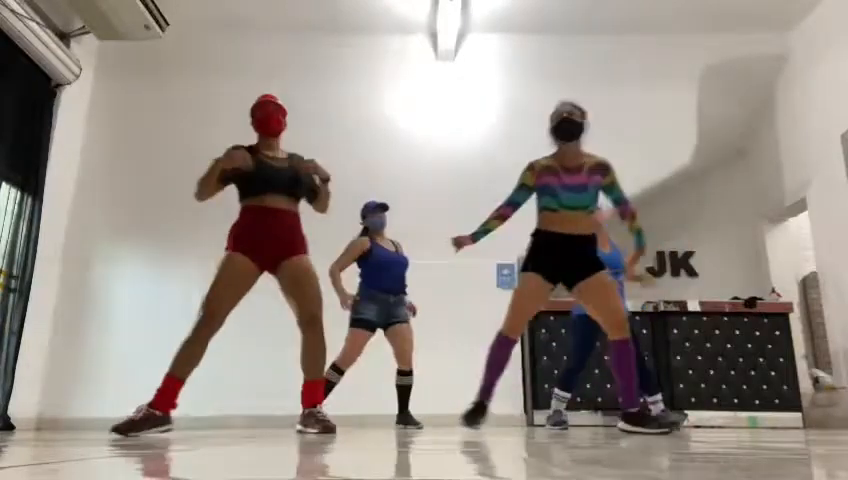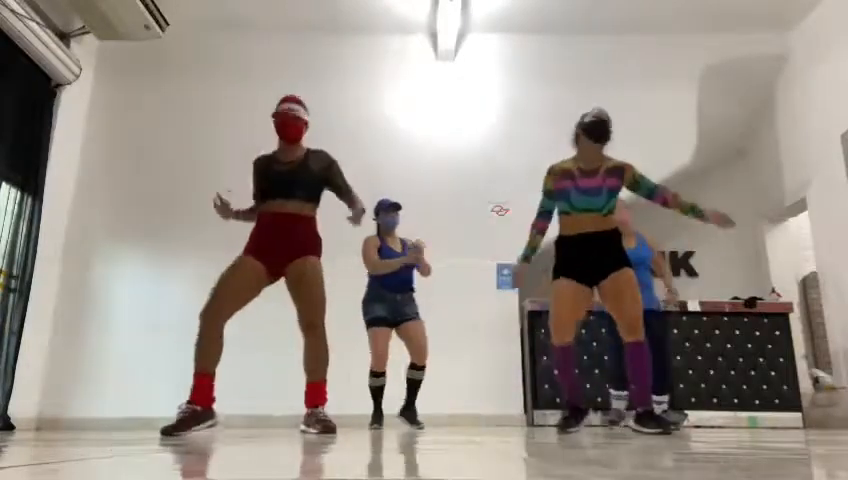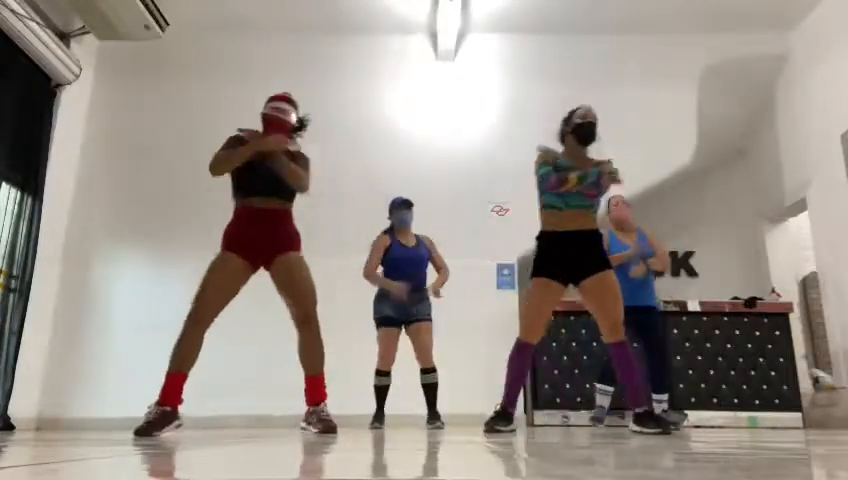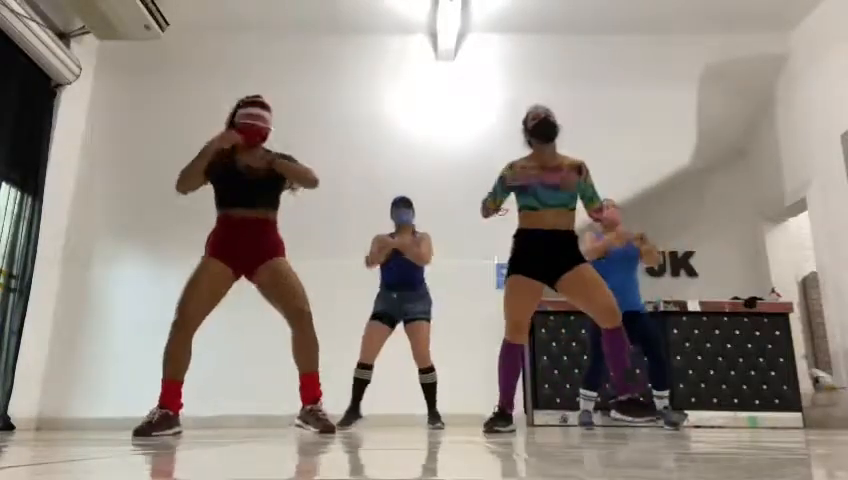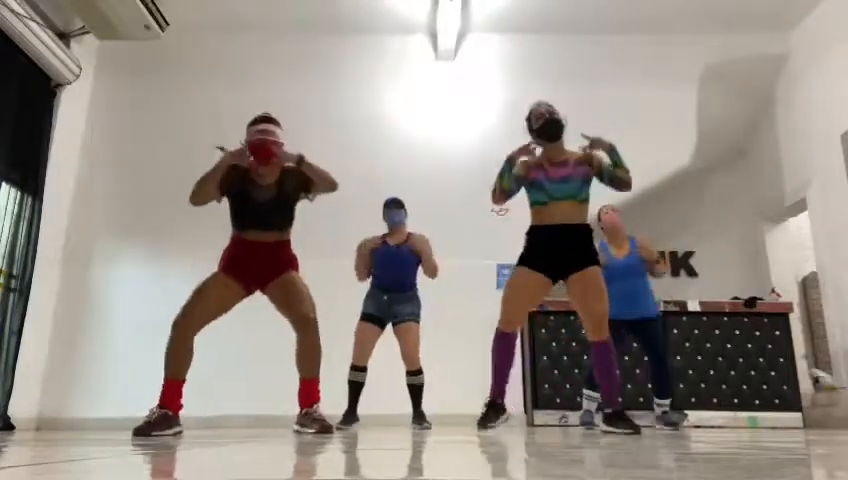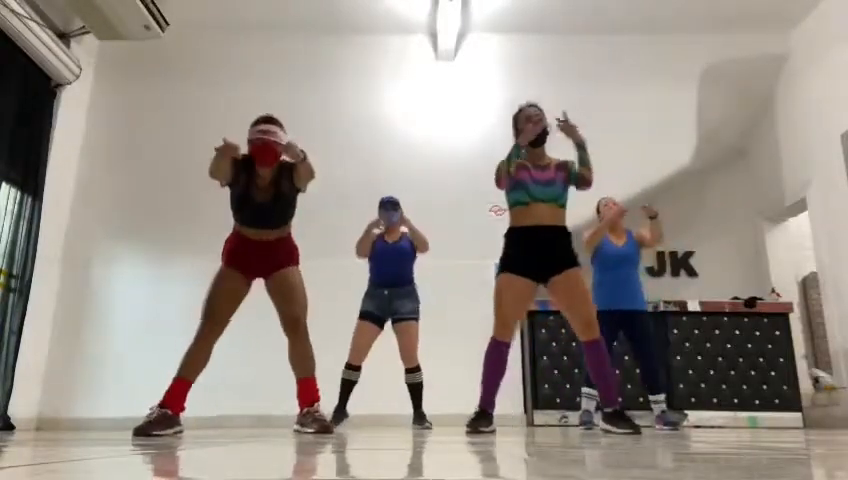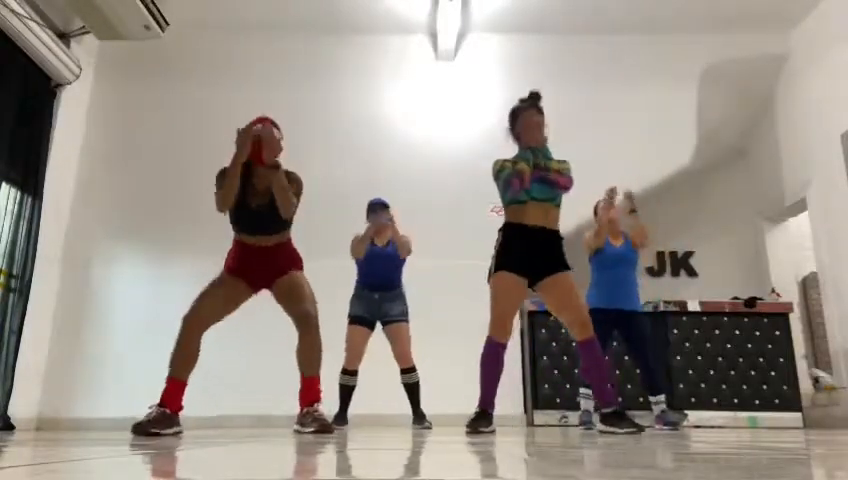
dt=0.3s
person 1, frame 1
left shoulder: (296, 162)
right shoulder: (239, 154)
left elbow: (322, 206)
right elbow: (201, 194)
left wrist: (323, 179)
right wrist: (221, 166)
left hip: (290, 242)
right hip: (248, 239)
left knee: (313, 319)
right knee: (209, 320)
left ankle: (312, 408)
right ankle: (159, 407)
person 1, frame 2
left shoulder: (321, 160)
right shoulder: (262, 164)
left elbow: (351, 197)
left wrist: (358, 210)
right wrist: (233, 213)
left hip: (303, 243)
right hip: (262, 243)
left knee: (313, 324)
right knee: (211, 313)
left ankle: (315, 409)
right ankle: (200, 405)
person 1, frame 3
left shoulder: (296, 157)
right shoulder: (240, 143)
left elbow: (302, 184)
right elbow: (216, 167)
left wrist: (282, 147)
right wrist: (259, 145)
left hip: (282, 239)
right hip: (240, 237)
left knee: (307, 317)
right knee: (198, 316)
left ankle: (316, 407)
right ankle: (166, 406)
person 1, frame 4
left shoulder: (278, 162)
right shoulder: (218, 155)
left elbow: (312, 181)
right elbow: (183, 186)
left wrist: (269, 158)
right wrist: (214, 145)
left hip: (266, 246)
right hip: (224, 246)
left knee: (301, 314)
right knee: (183, 320)
left ankle: (311, 405)
right ankle: (167, 410)
person 1, frame 5
left shoulder: (293, 178)
right shoulder: (234, 175)
left elbow: (331, 185)
right elbow: (196, 198)
left wrist: (298, 161)
right wrist: (225, 162)
left hip: (280, 263)
right hip: (237, 262)
left knee: (307, 321)
right knee: (183, 324)
left ankle: (309, 409)
right ankle: (167, 410)
person 1, frame 6
left shoulder: (290, 173)
right shoulder: (239, 168)
left elbow: (307, 175)
right elbow: (216, 172)
left wrist: (300, 156)
right wrist: (224, 154)
left hip: (280, 255)
right hip: (240, 254)
left knee: (296, 324)
right knee: (209, 329)
left ankle: (310, 409)
right ankle: (169, 410)
person 1, frame 7
left shoulder: (289, 179)
right shoulder: (229, 175)
left elbow: (288, 211)
right elbow: (223, 205)
left wrist: (271, 162)
right wrist: (240, 154)
left hip: (283, 263)
right hip: (242, 264)
left knee: (308, 318)
right knee: (192, 321)
left ankle: (310, 409)
right ankle: (168, 410)
person 2, frame 1
left shoulder: (599, 167)
right shoulder: (537, 168)
left elbow: (622, 204)
right elbow: (509, 207)
left wrist: (639, 242)
right wrist: (474, 236)
left hip: (583, 252)
right hip: (545, 250)
left knee: (618, 323)
right knee: (513, 323)
left ankle: (633, 410)
right ankle: (482, 399)
person 2, frame 2
left shoulder: (619, 170)
right shoulder: (557, 171)
left elbow: (658, 193)
right elbow: (543, 216)
left wrist: (702, 212)
right wrist: (526, 257)
left hip: (608, 250)
right hip: (571, 254)
left knee: (632, 328)
right knee: (560, 332)
left ankle: (643, 411)
right ankle: (574, 405)
person 2, frame 3
left shoulder: (602, 166)
right shoulder: (547, 159)
left elbow: (595, 192)
right elbow: (548, 182)
left wrist: (563, 160)
right wrist: (592, 174)
left hip: (590, 250)
right hip: (552, 250)
left knee: (615, 327)
right knee: (530, 333)
left ankle: (641, 410)
right ankle: (506, 410)
person 2, frame 4
left shoulder: (576, 167)
right shoulder: (516, 169)
left elbow: (597, 214)
right elbow: (487, 210)
left wrist: (578, 187)
right wrist: (506, 182)
left hip: (565, 250)
right hip: (528, 250)
left knee: (610, 313)
right knee: (515, 332)
left ankle: (624, 397)
right ankle: (504, 411)
person 2, frame 5
left shoulder: (587, 160)
right shoulder: (528, 167)
left elbow: (624, 184)
right elbow: (498, 198)
left wrist: (609, 150)
right wrist: (511, 160)
left hip: (580, 244)
right hip: (540, 245)
left knee: (598, 325)
right knee: (508, 319)
left ankle: (612, 411)
right ankle: (496, 402)
person 2, frame 6
left shoulder: (563, 167)
right shoulder: (512, 166)
left elbow: (584, 181)
right elbow: (501, 182)
left wrist: (578, 141)
right wrist: (520, 143)
left hip: (558, 247)
right hip: (521, 247)
left knee: (588, 325)
right knee: (503, 329)
left ankle: (611, 409)
right ankle: (484, 411)
person 2, frame 7
left shoulder: (558, 164)
right shoulder: (502, 166)
left elbow: (565, 182)
right elbow: (516, 184)
left wrist: (541, 147)
right wrist: (527, 149)
left hip: (549, 249)
right hip: (513, 246)
left knee: (582, 326)
right knee: (499, 329)
left ankle: (609, 411)
right ankle: (484, 411)
person 3, frame 1
left shoulder: (397, 247)
right shoulder: (362, 243)
right elbow: (334, 270)
left wrist: (407, 300)
right wrist: (343, 295)
left hip: (397, 305)
right hip: (369, 304)
left knee: (406, 358)
right knee: (348, 357)
left ankle: (403, 412)
person 3, frame 2
left shoulder: (408, 244)
right shoulder: (372, 242)
left elbow: (425, 271)
right elbow: (373, 268)
left wrist: (420, 259)
right wrist: (406, 259)
left hip: (405, 302)
right hip: (378, 302)
left knee: (420, 353)
right knee: (379, 358)
left ankle: (409, 407)
right ankle: (377, 411)
person 3, frame 3
left shoulder: (425, 242)
right shoulder: (383, 240)
left elbow: (444, 270)
right elbow: (368, 271)
left wrist: (437, 285)
right wrist: (390, 285)
left hip: (418, 302)
right hip: (388, 303)
left knee: (425, 357)
right knee: (385, 359)
left ankle: (433, 412)
right ankle: (379, 412)
person 3, frame 4
left shoulder: (421, 237)
right shoulder: (381, 239)
left elbow: (424, 259)
right elbow: (370, 262)
left wrist: (398, 244)
right wrist: (388, 247)
left hip: (416, 299)
right hip: (386, 299)
left knee: (422, 356)
right knee: (366, 354)
left ankle: (433, 412)
right ankle: (354, 408)
person 3, frame 5
left shoulder: (418, 240)
right shoulder: (374, 243)
left elbow: (432, 273)
right elbow: (362, 276)
left wrist: (422, 250)
right wrist: (361, 254)
left hip: (406, 302)
right hip: (376, 301)
left knee: (411, 357)
right knee: (359, 355)
left ankle: (418, 412)
right ankle: (351, 411)
person 3, frame 6
left shoulder: (410, 237)
right shoulder: (373, 238)
left elbow: (424, 247)
right elbow: (361, 252)
left wrist: (409, 225)
right wrist: (370, 230)
left hip: (405, 297)
right hip: (375, 297)
left knee: (410, 356)
right knee: (356, 355)
left ankle: (418, 413)
right ankle: (340, 408)
person 3, frame 7
left shoulder: (400, 239)
right shoulder: (360, 239)
left elbow: (405, 251)
right elbow: (357, 255)
left wrist: (393, 227)
right wrist: (370, 230)
left hip: (393, 300)
right hip: (363, 301)
left knee: (404, 357)
right knee: (352, 359)
left ankle: (418, 413)
right ankle: (341, 413)
person 4, frame 1
left shoulder: (613, 245)
left elbow: (625, 271)
left wrist: (640, 277)
right hip: (588, 314)
left knee: (638, 360)
right knee: (577, 361)
left ankle: (658, 410)
right ankle: (556, 411)
person 4, frame 2
left shoulder: (644, 240)
left elbow: (659, 264)
left wrist: (670, 288)
left hip: (649, 309)
left knee: (660, 358)
right knee: (619, 357)
left ankle: (661, 409)
right ankle: (618, 408)
person 4, frame 3
left shoulder: (646, 236)
right shoulder: (605, 237)
left elbow: (664, 263)
left wrist: (645, 264)
right wrist: (622, 258)
left hip: (646, 306)
left knee: (659, 356)
left ankle: (662, 409)
right ankle: (601, 406)
person 4, frame 4
left shoulder: (632, 238)
right shoulder: (592, 237)
left elbow: (656, 260)
right elbow: (589, 254)
left wrist: (643, 241)
right wrist: (611, 239)
left hip: (633, 309)
left knee: (657, 353)
right knee: (598, 359)
left ankle: (663, 408)
right ankle: (585, 410)
person 4, frame 5
left shoulder: (639, 245)
right shoulder: (598, 250)
left elbow: (661, 271)
left wrist: (655, 260)
left hip: (646, 315)
right hip: (613, 318)
left knee: (661, 362)
left ankle: (663, 413)
right ankle: (587, 411)
person 4, frame 6
left shoulder: (635, 236)
right shoulder: (596, 237)
left elbow: (656, 239)
right elbow: (590, 241)
left wrist: (653, 217)
right wrist: (609, 221)
left hip: (634, 308)
right hip: (603, 309)
left knee: (648, 359)
left ankle: (661, 412)
right ankle: (587, 411)
person 4, frame 7
left shoulder: (630, 237)
right shoulder: (591, 237)
left elbow: (643, 241)
right elbow: (599, 239)
left wrist: (632, 211)
right wrist: (607, 206)
left hip: (630, 308)
right hip: (599, 307)
left knee: (646, 359)
left ankle: (661, 412)
right ankle: (585, 411)
